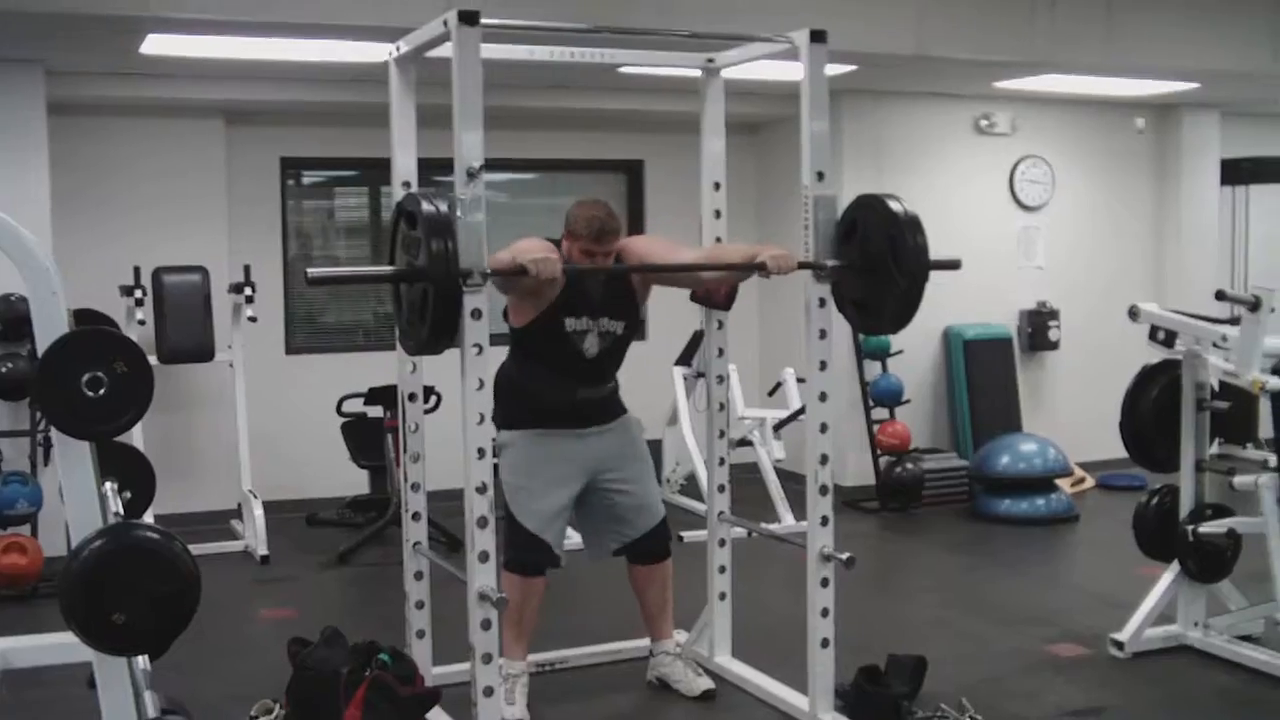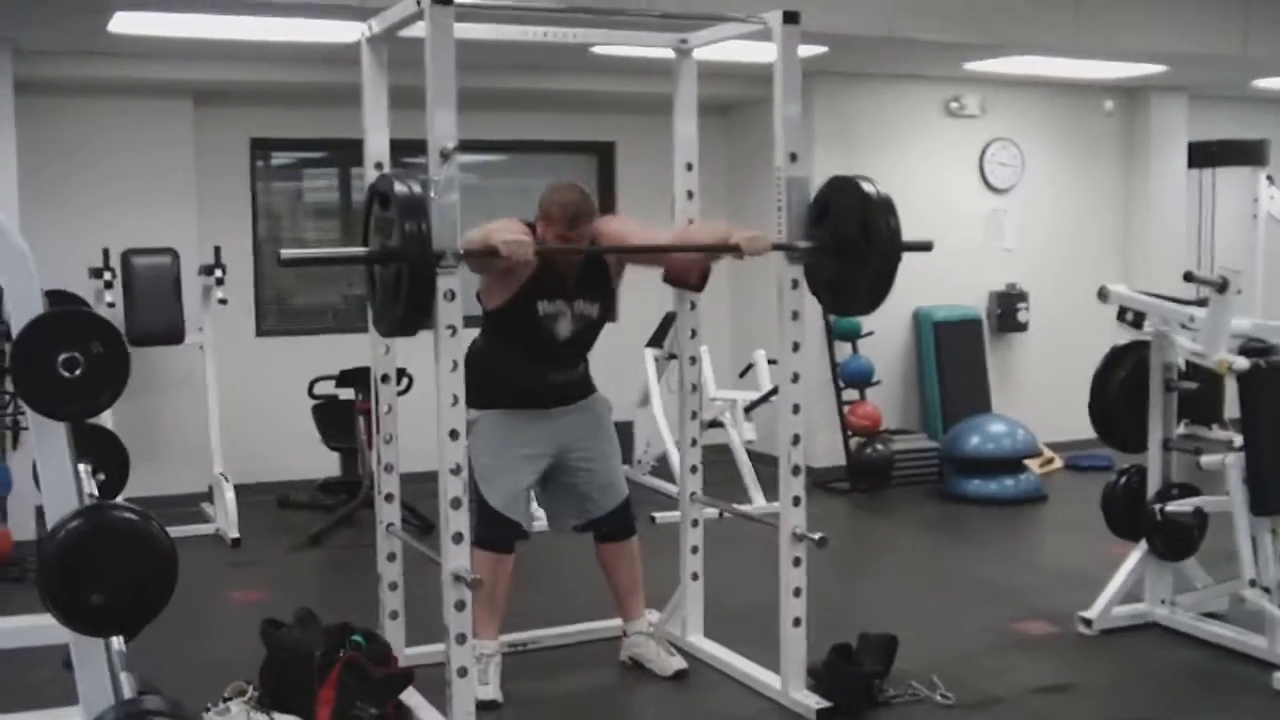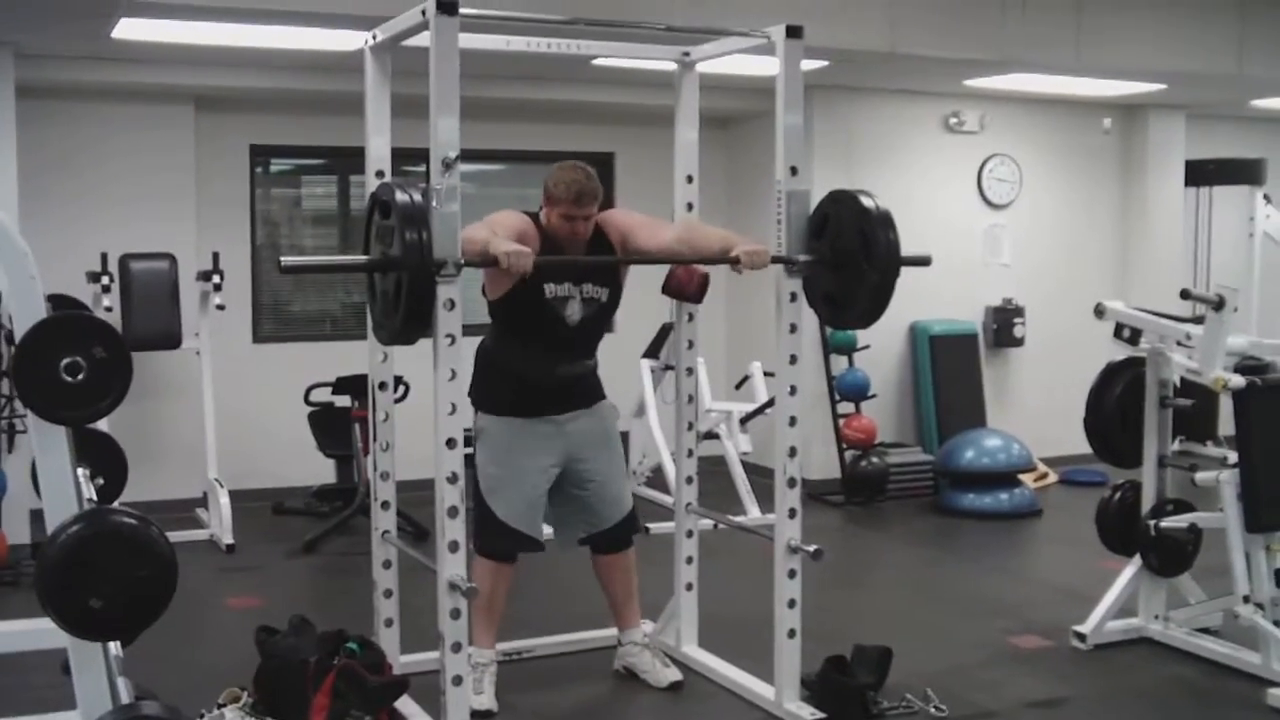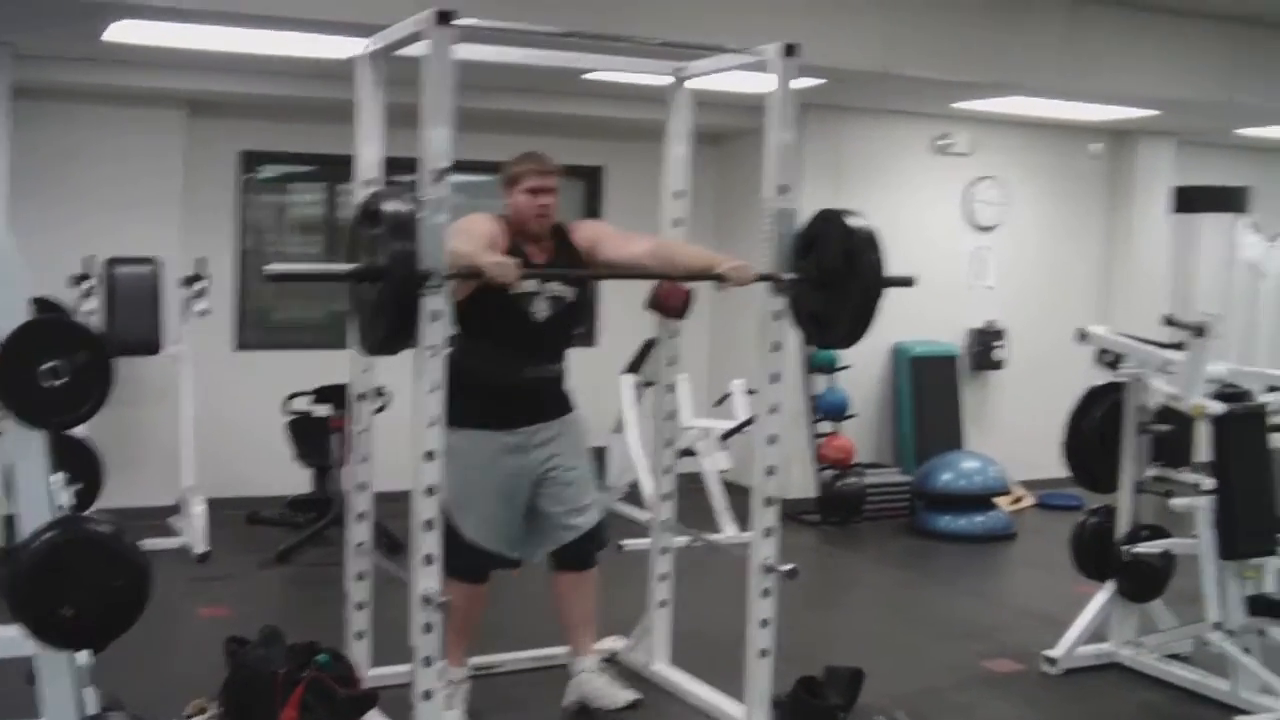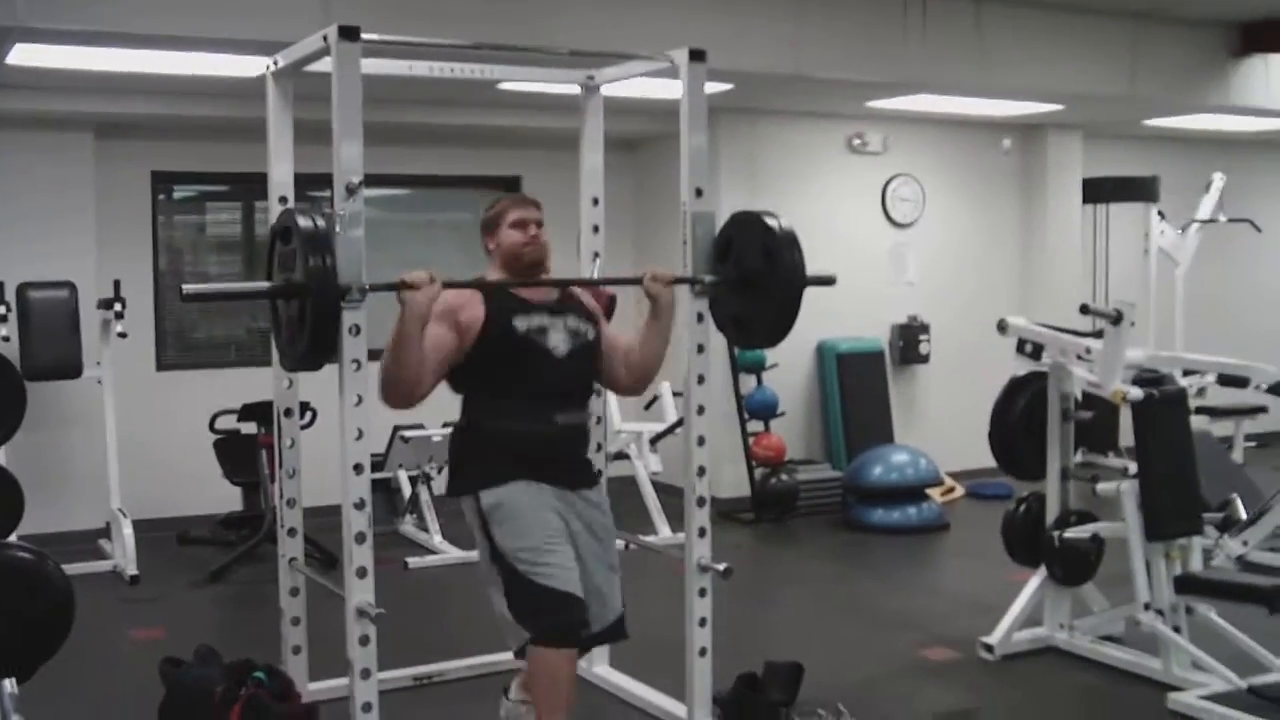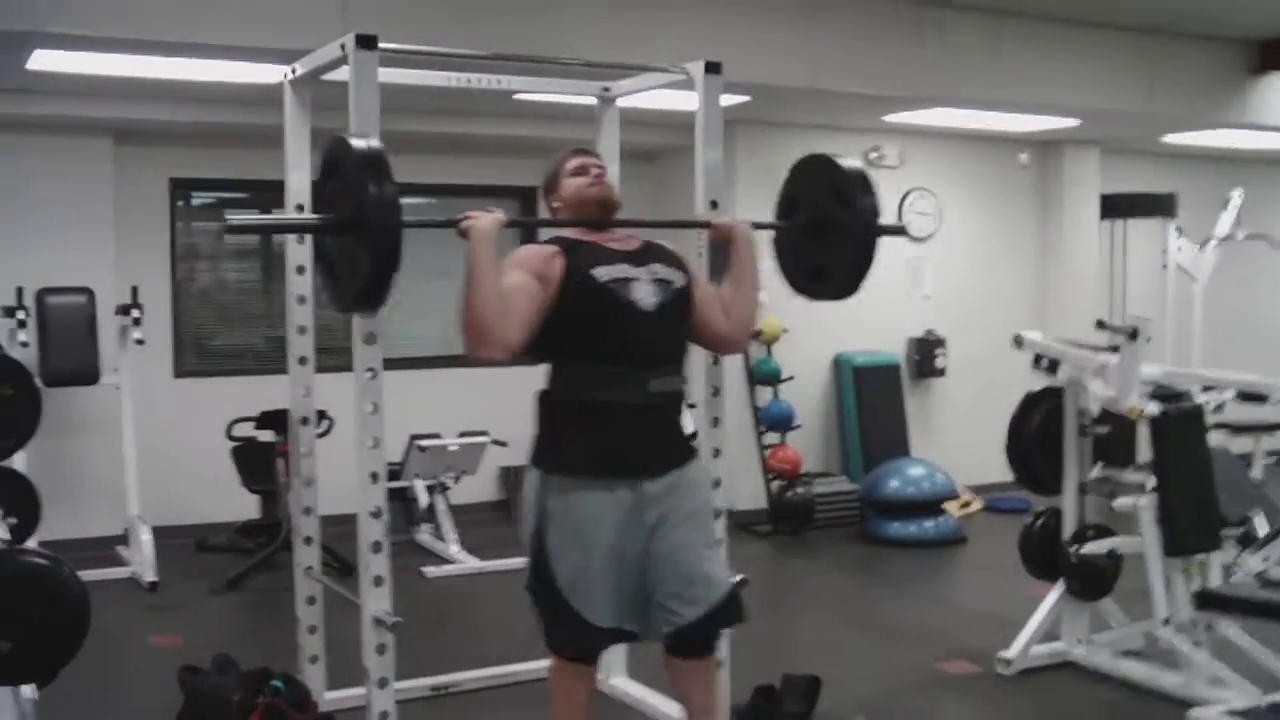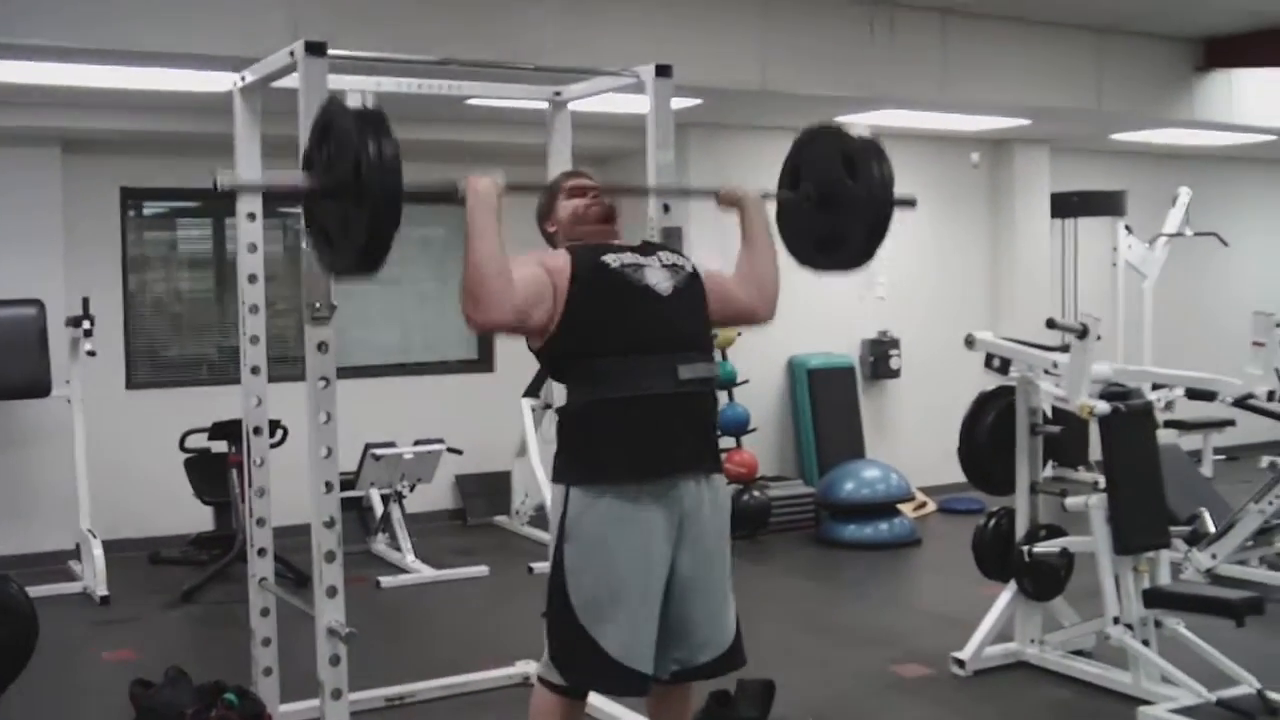
dt=0.7s
person 1, frame 1
left shoulder: (637, 259)
right shoulder: (540, 261)
left elbow: (703, 260)
right elbow: (498, 267)
left wrist: (759, 255)
right wrist: (526, 264)
left hip: (607, 422)
right hip: (535, 429)
left knee: (651, 537)
right knee: (529, 549)
left ankle: (665, 655)
right ankle: (512, 673)
person 1, frame 2
left shoulder: (612, 240)
right shoulder: (516, 250)
left elbow: (675, 242)
right elbow: (472, 246)
left wrist: (731, 238)
right wrist: (493, 242)
left hip: (576, 402)
right hip: (504, 410)
left knee: (615, 515)
right knee: (497, 525)
left ankle: (638, 635)
right ankle: (484, 655)
person 1, frame 3
left shoulder: (617, 230)
right shoulder: (519, 230)
left elbow: (678, 236)
right elbow: (473, 236)
left wrist: (736, 245)
right wrist: (498, 246)
left hip: (585, 406)
right hip: (512, 413)
left knee: (615, 525)
right knee: (500, 535)
left ankle: (633, 644)
right ankle: (480, 662)
person 1, frame 4
left shoulder: (582, 239)
right shoulder: (484, 231)
left elbow: (651, 250)
right elbow: (456, 249)
left wrist: (718, 263)
right wrist: (482, 261)
left hip: (553, 419)
right hip: (480, 425)
left knee: (578, 543)
right knee: (471, 554)
left ankle: (585, 673)
person 1, frame 5
left shoulder: (576, 303)
right shoulder: (464, 306)
left elbow: (632, 377)
right elbow: (401, 393)
left wrist: (661, 306)
right wrist: (414, 312)
left hip: (575, 479)
right hip: (502, 481)
left knee: (600, 617)
right knee: (558, 613)
person 1, frame 6
left shoulder: (666, 260)
right shoulder: (544, 262)
left elbow: (732, 334)
right elbow: (491, 343)
left wrist: (740, 245)
right wrist: (483, 243)
left hip: (670, 466)
right hip: (582, 474)
left knee: (698, 619)
right knee: (582, 631)
person 1, frame 7
left shoulder: (674, 262)
right shoulder: (552, 269)
left elbow: (757, 301)
right elbow: (491, 309)
left wrist: (752, 211)
right wrist: (483, 208)
left hip: (696, 476)
right hip: (607, 482)
left knee: (686, 649)
right knee: (577, 656)
